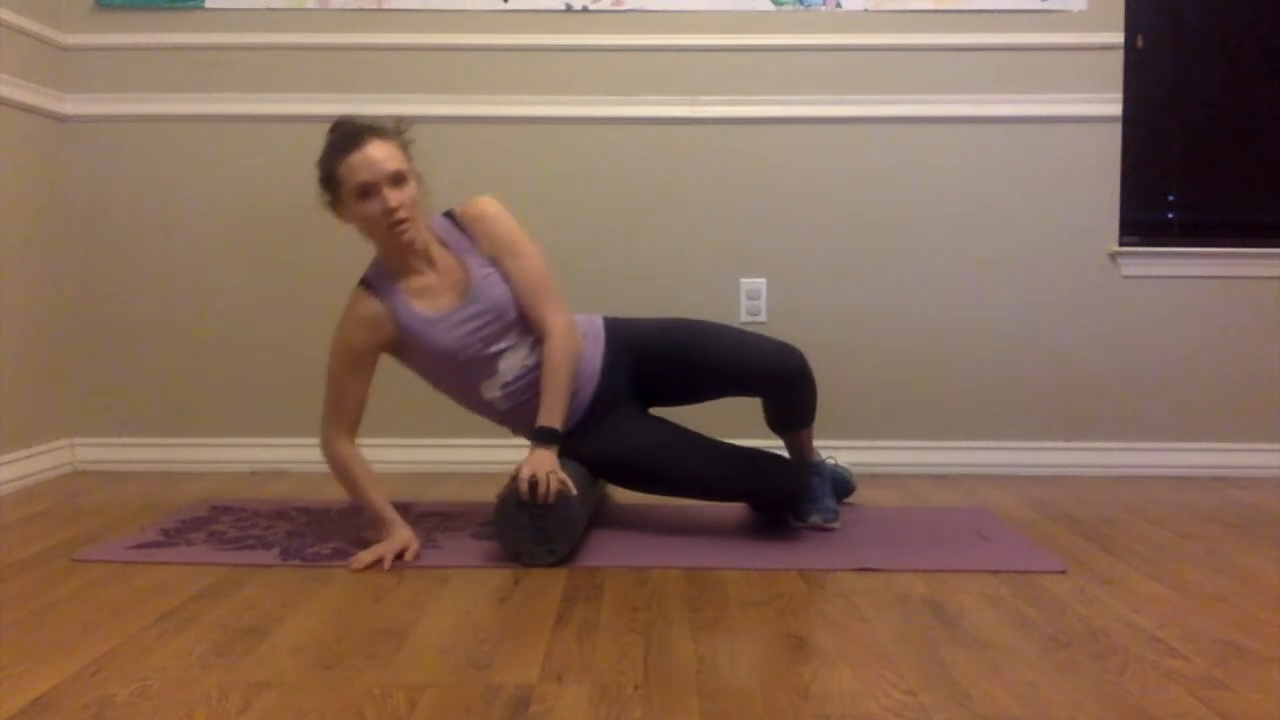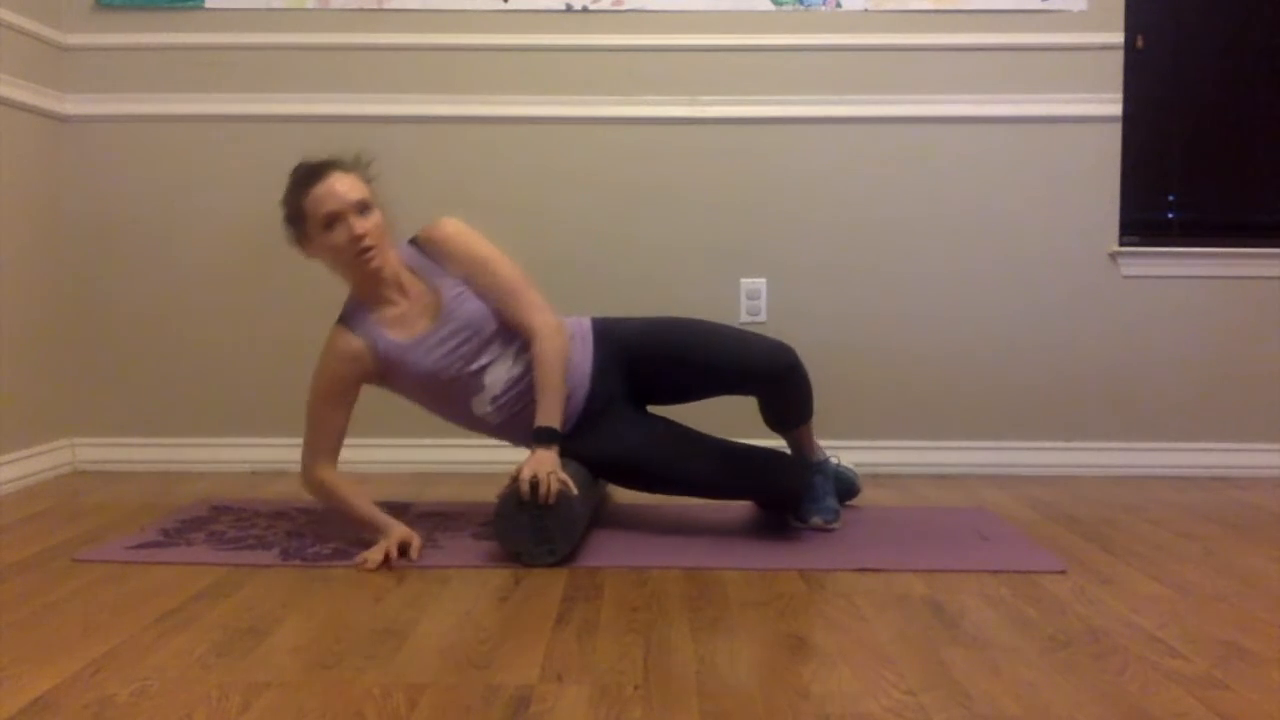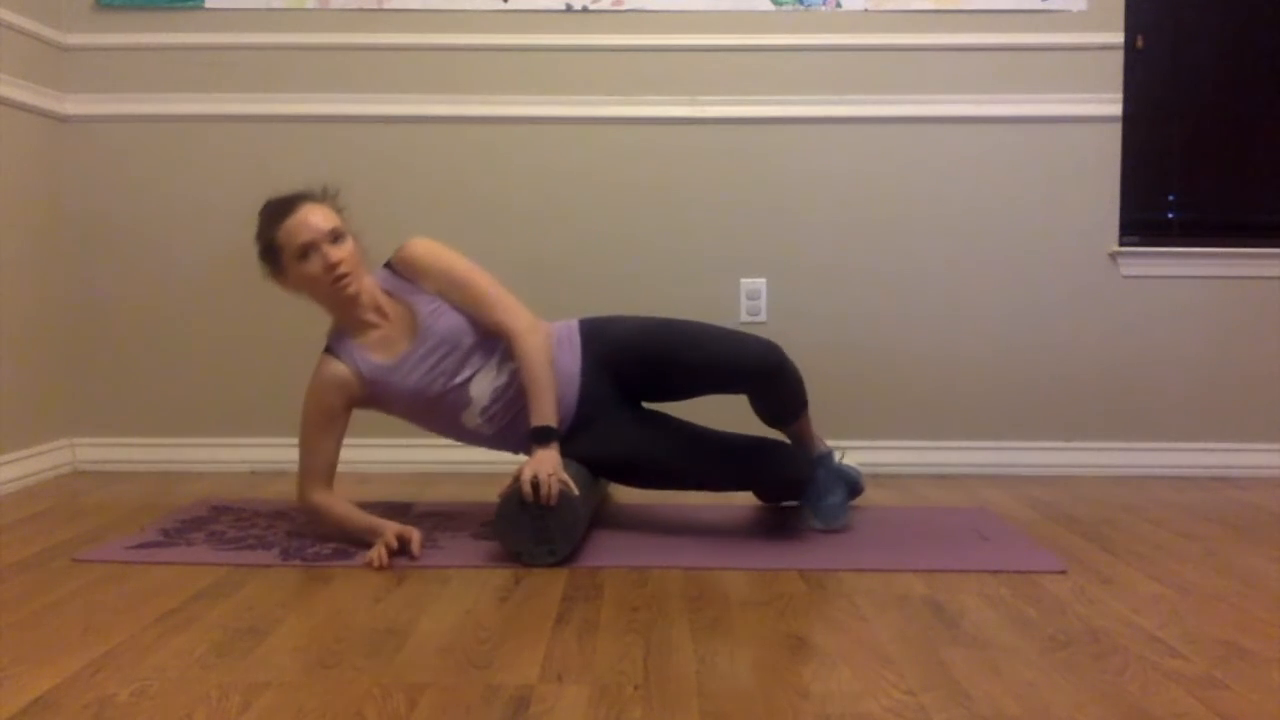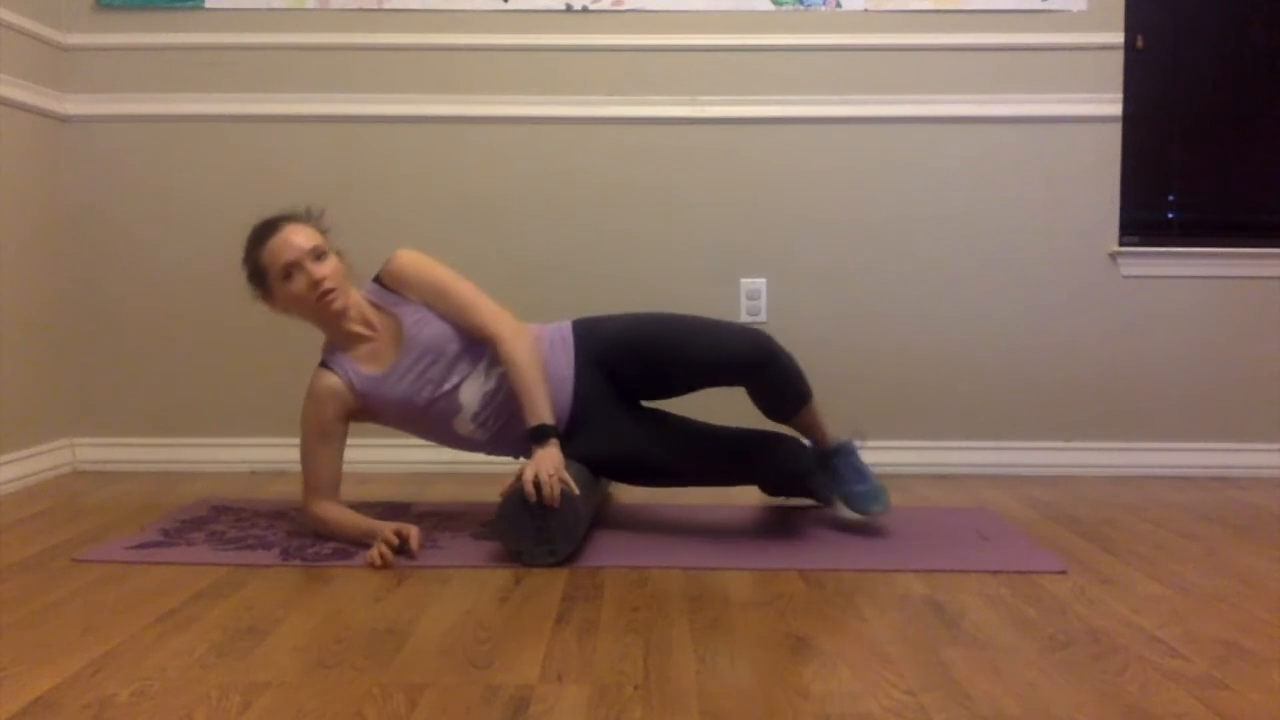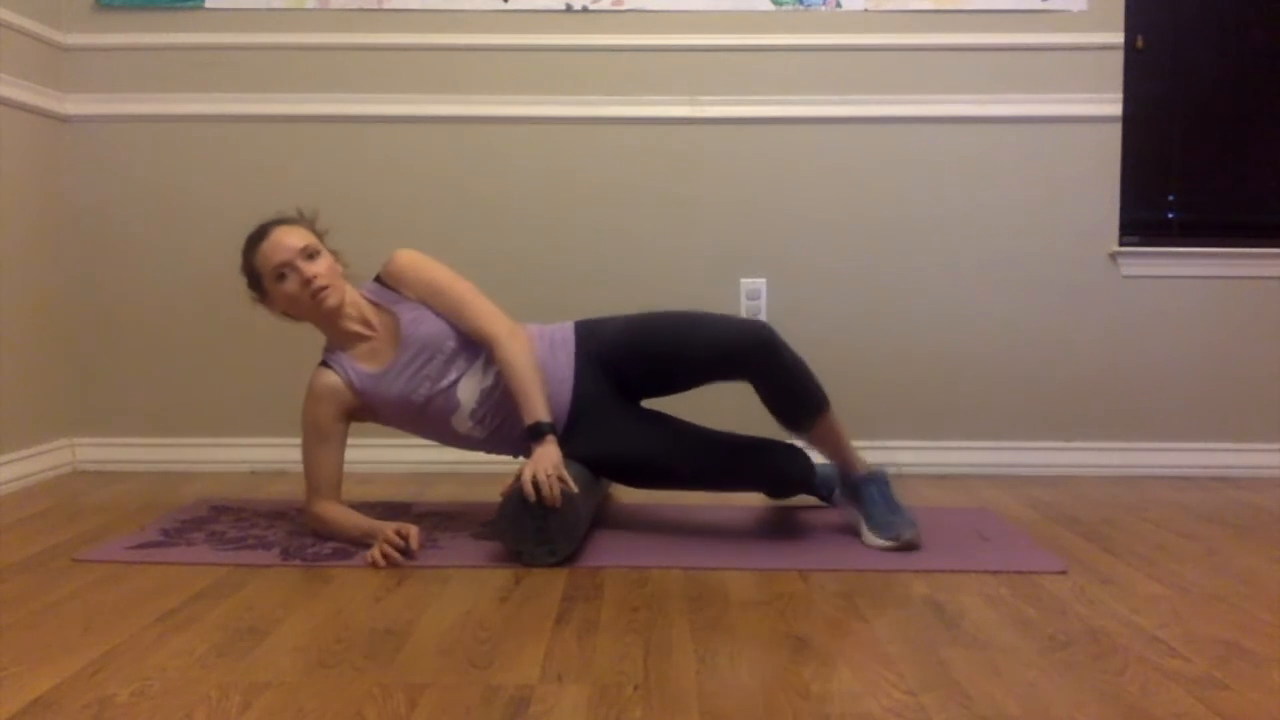
dt=0.2s
person 1, frame 1
left shoulder: (477, 219)
right shoulder: (372, 315)
left elbow: (558, 328)
right elbow: (337, 437)
left wrist: (543, 441)
right wrist: (392, 523)
left hip: (610, 352)
right hip: (581, 428)
left knee: (783, 365)
right knee: (770, 482)
left ankle: (809, 464)
right ankle: (804, 486)
person 1, frame 2
left shoulder: (441, 242)
right shoulder: (352, 349)
left elbow: (544, 327)
right elbow: (318, 467)
left wrist: (545, 442)
right wrist: (384, 525)
left hip: (601, 353)
right hip: (581, 431)
left knee: (774, 362)
right knee: (766, 476)
left ankle: (811, 462)
right ankle: (805, 484)
person 1, frame 3
left shoulder: (414, 261)
right shoulder: (339, 376)
left elbow: (524, 328)
right elbow: (314, 491)
left wrist: (541, 441)
right wrist: (377, 527)
left hip: (593, 354)
right hip: (578, 432)
left knee: (760, 361)
right knee: (770, 468)
left ankle: (814, 459)
right ankle: (808, 480)
person 1, frame 4
left shoulder: (401, 273)
right shoulder: (332, 389)
left elbow: (508, 333)
right elbow: (318, 503)
left wrist: (542, 438)
right wrist: (376, 530)
left hip: (587, 354)
right hip: (577, 431)
left knee: (746, 350)
right knee: (772, 461)
left ankle: (831, 451)
right ankle: (816, 474)
person 1, frame 5
left shoulder: (402, 272)
right shoulder: (331, 388)
left elbow: (504, 335)
right elbow: (320, 504)
left wrist: (538, 436)
right wrist: (377, 531)
left hip: (589, 355)
right hip: (576, 433)
left knee: (750, 341)
right knee: (779, 469)
left ankle: (857, 477)
right ankle: (823, 480)
